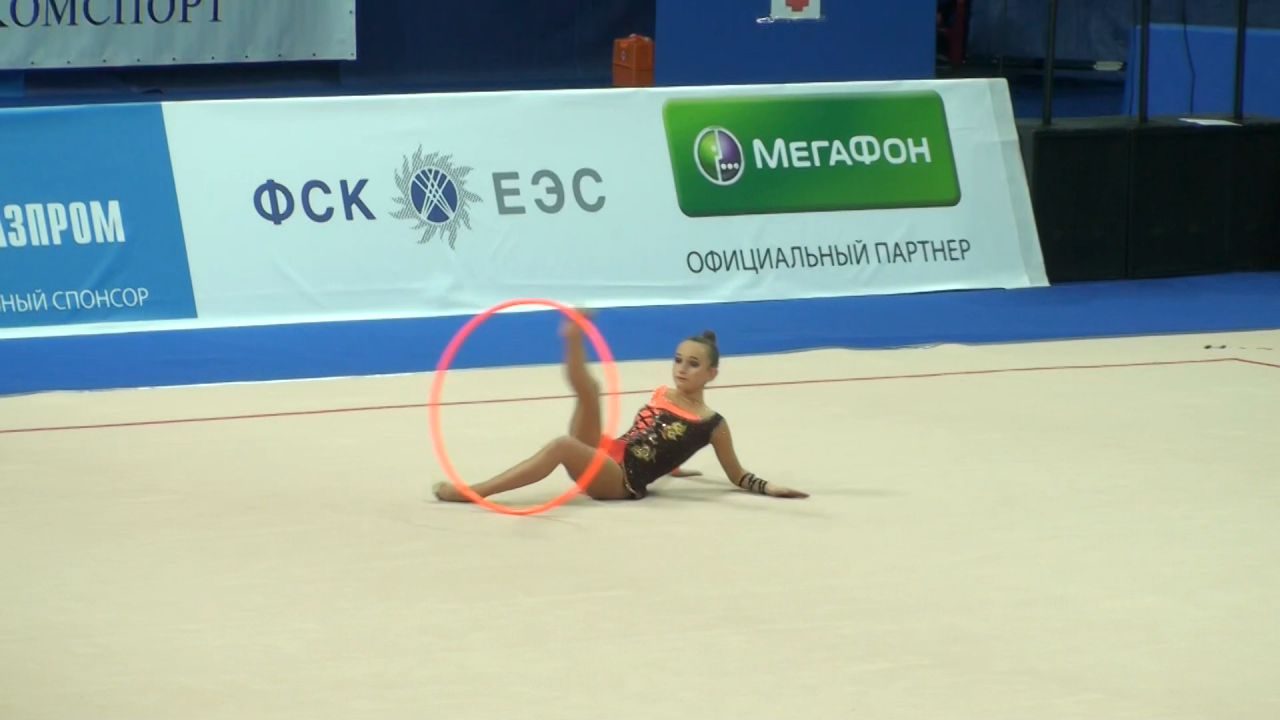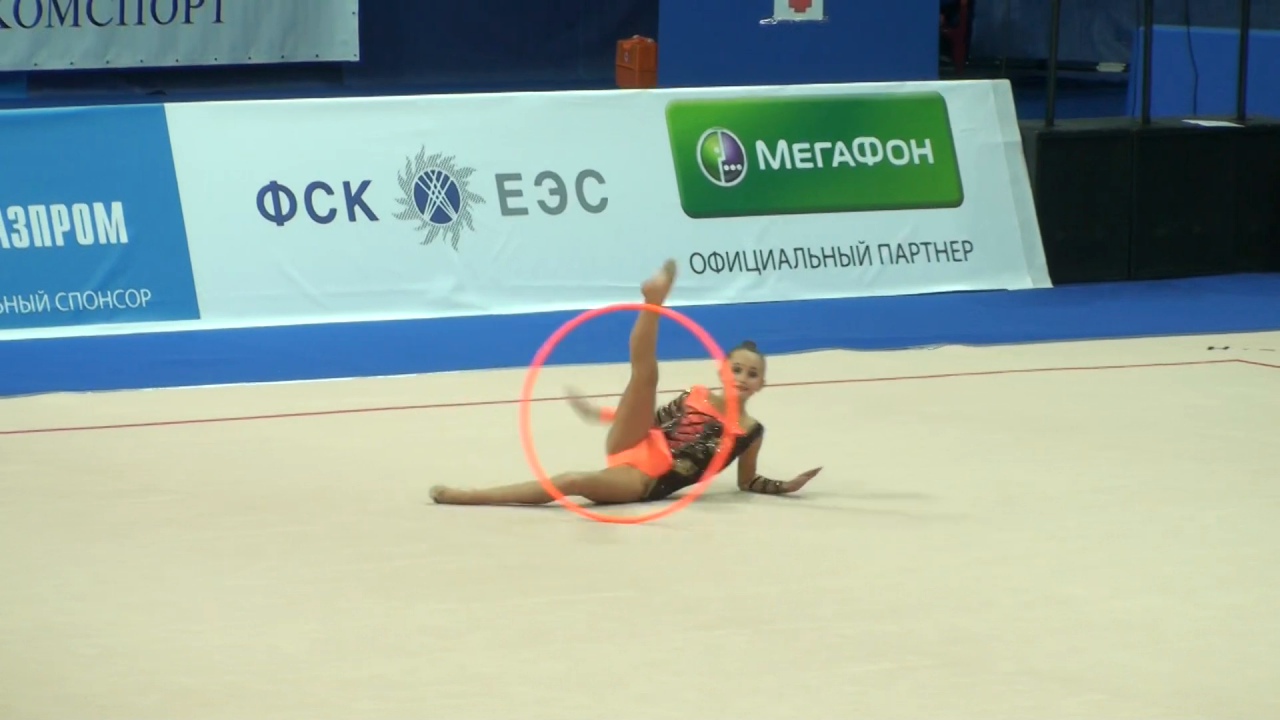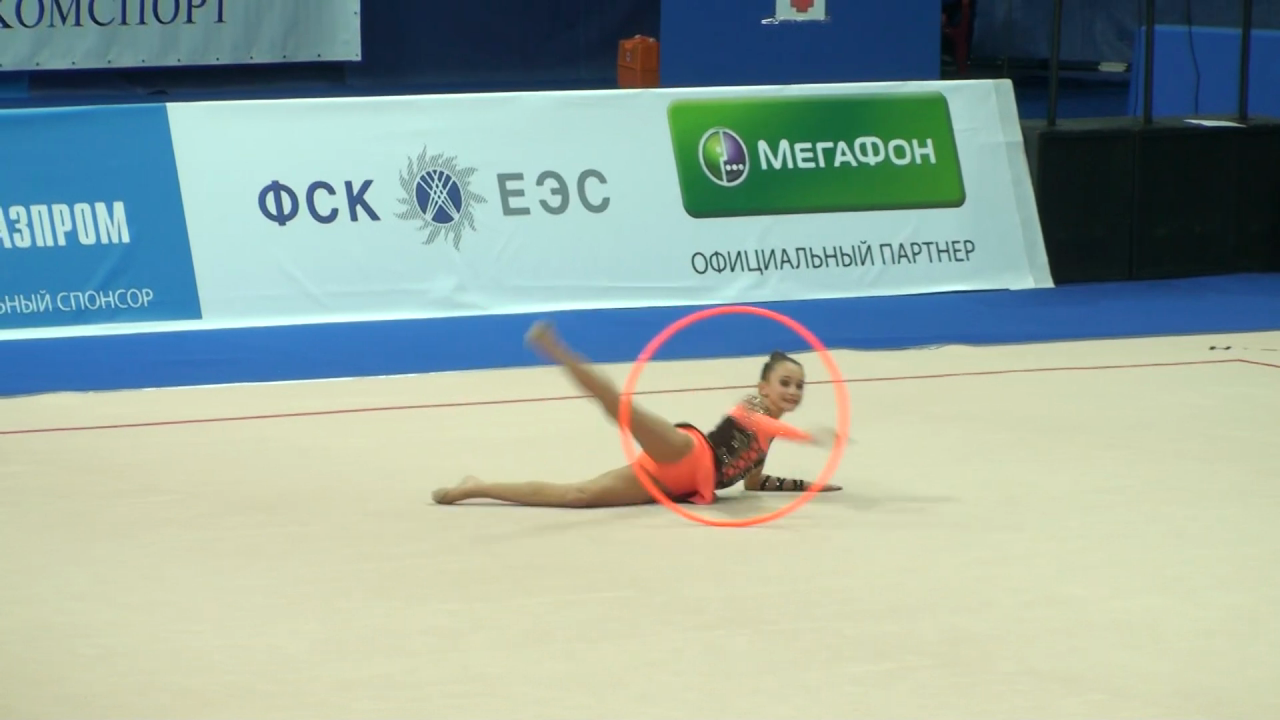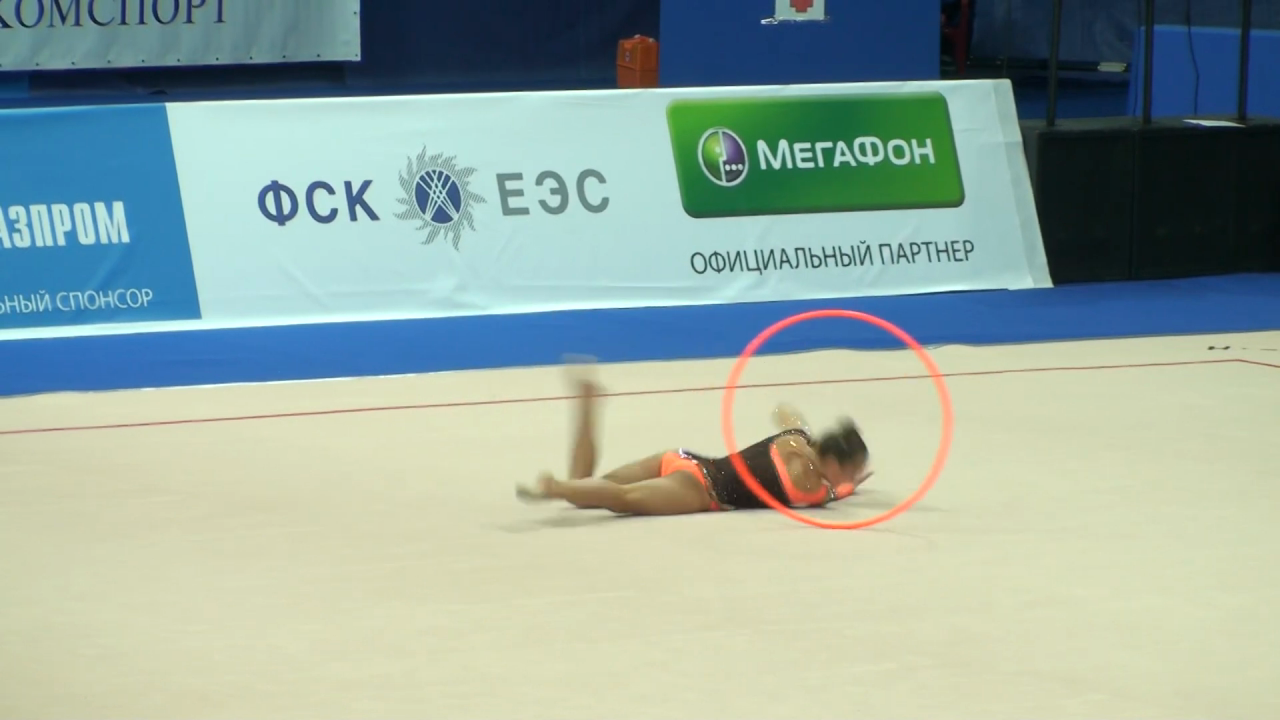
dt=0.2s
person 1, frame 1
left shoulder: (712, 424)
right shoulder: (662, 395)
left elbow: (738, 476)
left wrist: (770, 488)
left hip: (620, 484)
right hip: (605, 458)
left knee: (564, 445)
right knee: (587, 389)
left ankle: (474, 491)
person 1, frame 2
left shoulder: (752, 433)
right shoulder: (697, 397)
left elbow: (747, 483)
right elbow: (654, 420)
left wrist: (786, 485)
right wrist: (603, 414)
left hip: (646, 482)
right hip: (635, 449)
left knee: (573, 481)
right knee: (644, 373)
left ankle: (465, 494)
person 1, frame 3
left shoulder: (764, 443)
right shoulder: (751, 406)
left elbow: (755, 482)
right elbow: (761, 421)
left wrist: (809, 485)
right wrist: (810, 434)
left hip: (677, 488)
right hip: (682, 461)
left knee: (573, 494)
right ankle: (559, 351)
person 1, frame 4
left shoulder: (794, 439)
left elbow: (785, 411)
left hip: (685, 464)
right hip: (699, 489)
left knee: (587, 489)
right ankle: (554, 485)
